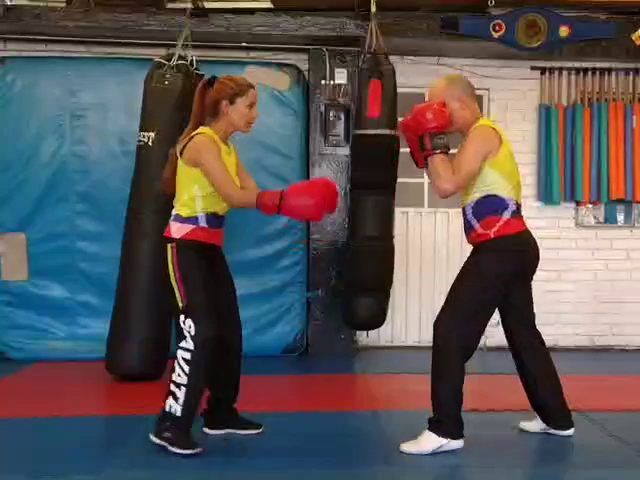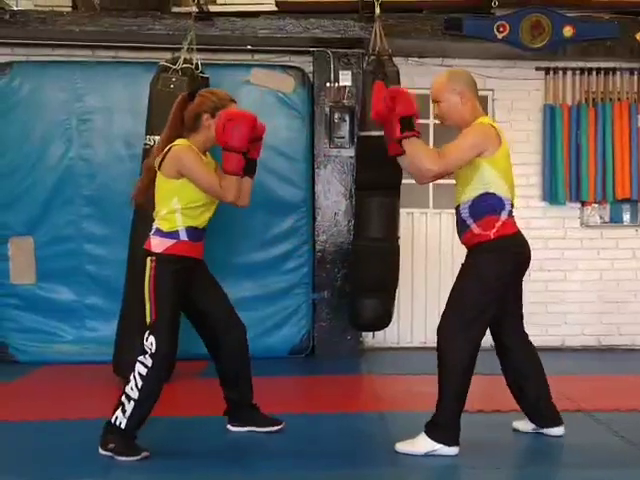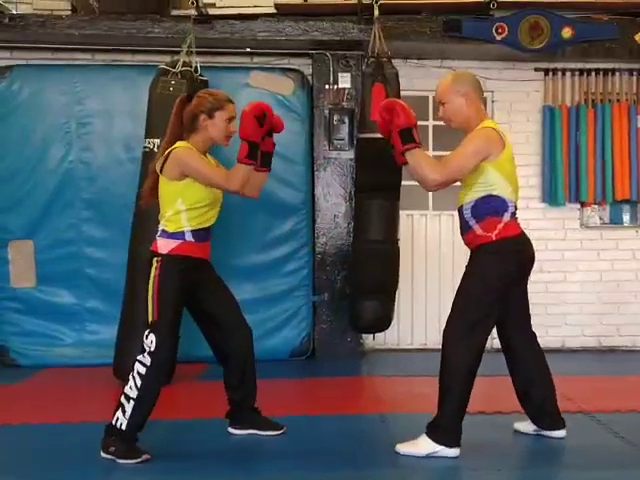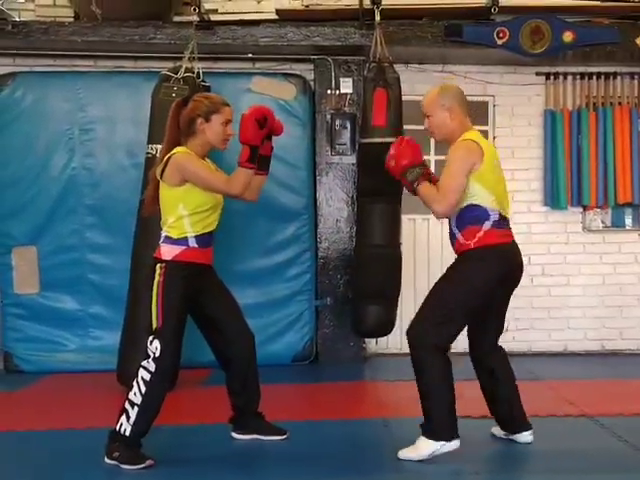
dt=0.5s
person 1, frame 1
left shoulder: (482, 133)
right shoulder: (481, 137)
left elbow: (448, 185)
right elbow: (443, 187)
left wrist: (435, 140)
right wrist: (424, 149)
left hip: (500, 250)
right hip: (513, 248)
left knee: (451, 330)
right knee: (522, 331)
left ankle: (445, 429)
right ankle: (557, 418)
person 1, frame 2
left shoulder: (481, 131)
right shoulder: (473, 135)
left elbow: (432, 166)
right elbow: (422, 173)
left wrist: (407, 126)
right wrist: (397, 137)
left hip: (494, 251)
right hip: (501, 250)
left knee: (455, 335)
right knee: (509, 333)
left ankle: (442, 435)
right ankle: (545, 417)
person 1, frame 3
left shoulder: (485, 136)
right shoulder: (480, 139)
left elbow: (436, 176)
right elbow: (432, 181)
left wrist: (406, 137)
right wrist: (402, 145)
left hip: (498, 252)
right hip: (506, 251)
left knee: (460, 337)
right knee: (517, 335)
left ankle: (443, 436)
right ankle: (548, 419)
person 1, frame 4
left shoulder: (466, 149)
right shoulder: (480, 147)
left elbow: (442, 205)
right elbow: (456, 199)
left wrist: (411, 175)
right wrist: (425, 175)
left hip: (482, 258)
right hip: (507, 255)
left knee: (425, 336)
right knee: (485, 341)
left ankle: (441, 431)
right ankle: (515, 424)
person 2, frame 1
left shoulder: (226, 147)
right shoulder: (202, 141)
left elbow: (250, 193)
right elbow: (234, 197)
left wrist: (300, 197)
right wrist: (289, 200)
left hip: (210, 248)
right hip: (187, 247)
left knee: (229, 332)
right knee: (201, 332)
left ankle: (221, 413)
right ankle: (171, 425)
person 2, frame 2
left shoulder: (205, 159)
right shoulder: (181, 153)
left elbow: (242, 198)
right elbow: (228, 195)
left wrist: (248, 153)
right wrist: (234, 150)
left hip: (192, 262)
right hip: (166, 262)
left knee: (232, 333)
right knee: (159, 350)
left ankle: (241, 411)
right ankle: (117, 434)
person 2, frame 3
left shoulder: (207, 160)
right shoulder: (181, 154)
left elbow: (251, 189)
right elbow: (234, 183)
left wrist: (265, 145)
right wrist: (250, 141)
left hip: (199, 263)
right hip: (171, 263)
left knee: (238, 334)
right knee: (158, 351)
left ankle: (243, 414)
right ankle: (117, 436)
person 2, frame 4
left shoulder: (204, 164)
right shoulder: (180, 160)
left elbow: (250, 193)
right elbow: (234, 187)
left wrist: (263, 149)
right wrist: (250, 145)
left hip: (202, 269)
right hip: (175, 270)
left knee: (240, 340)
right knee: (163, 357)
left ankle: (247, 419)
right ankle: (121, 443)
